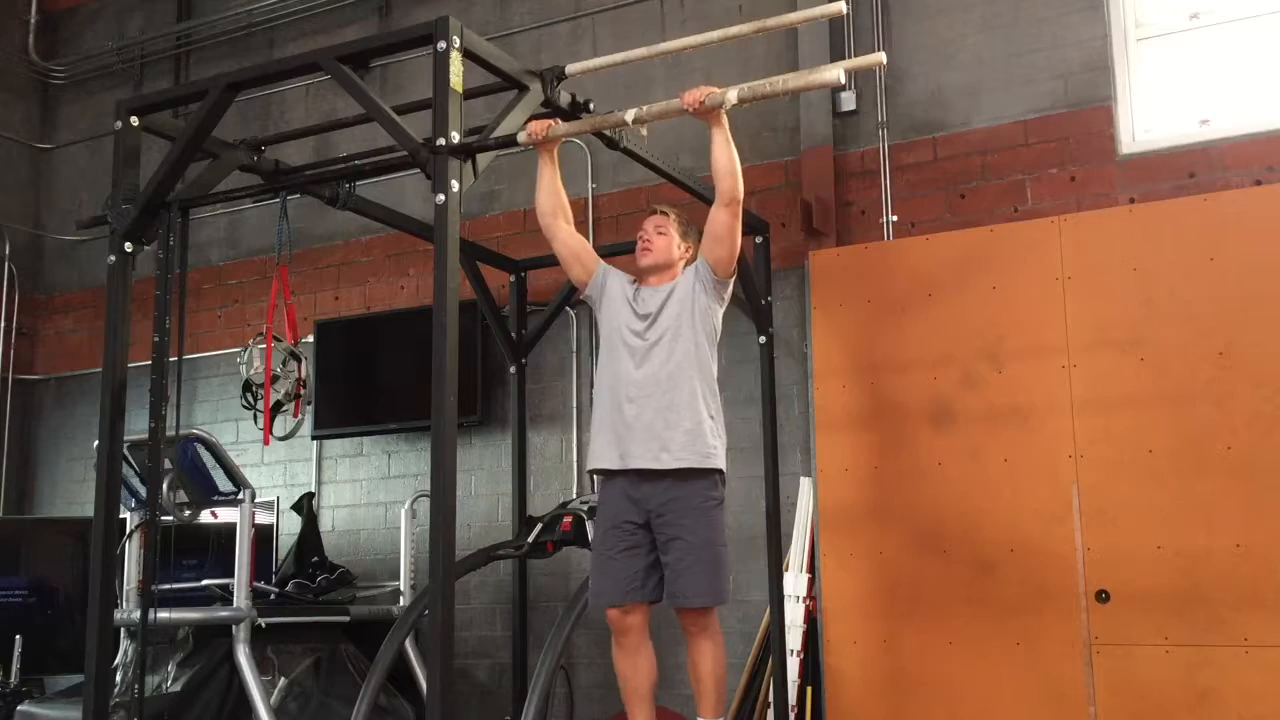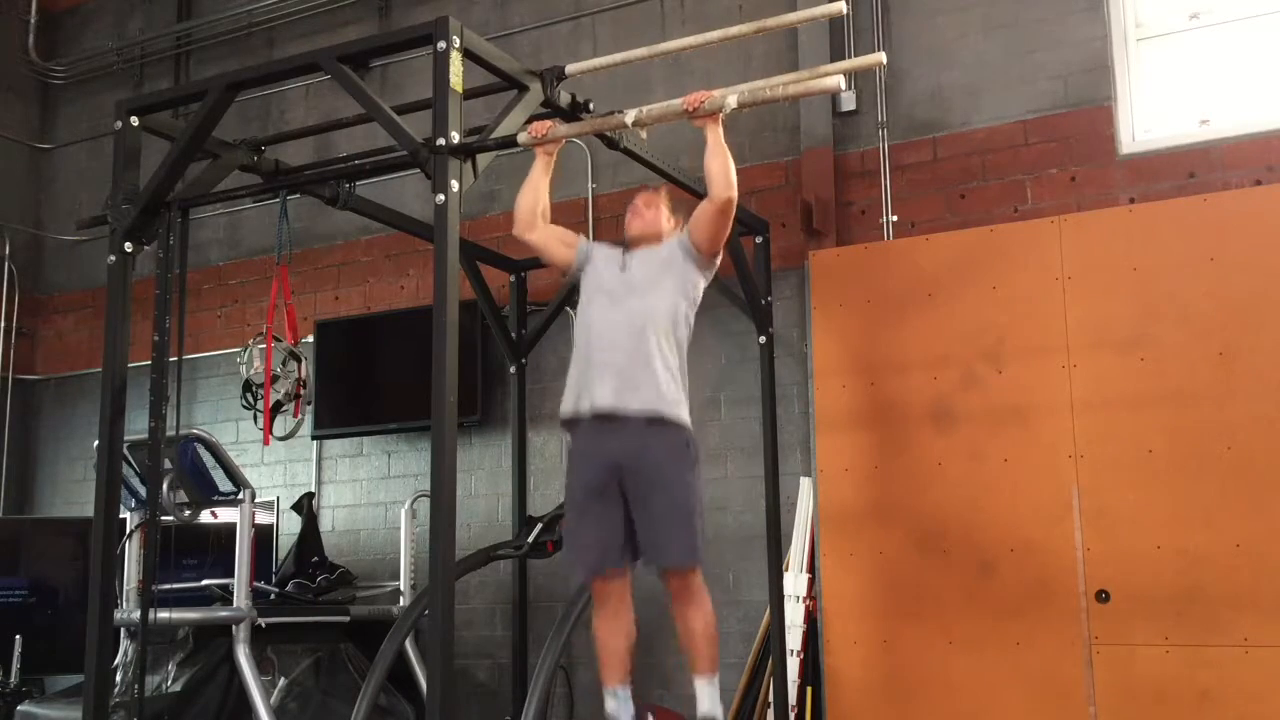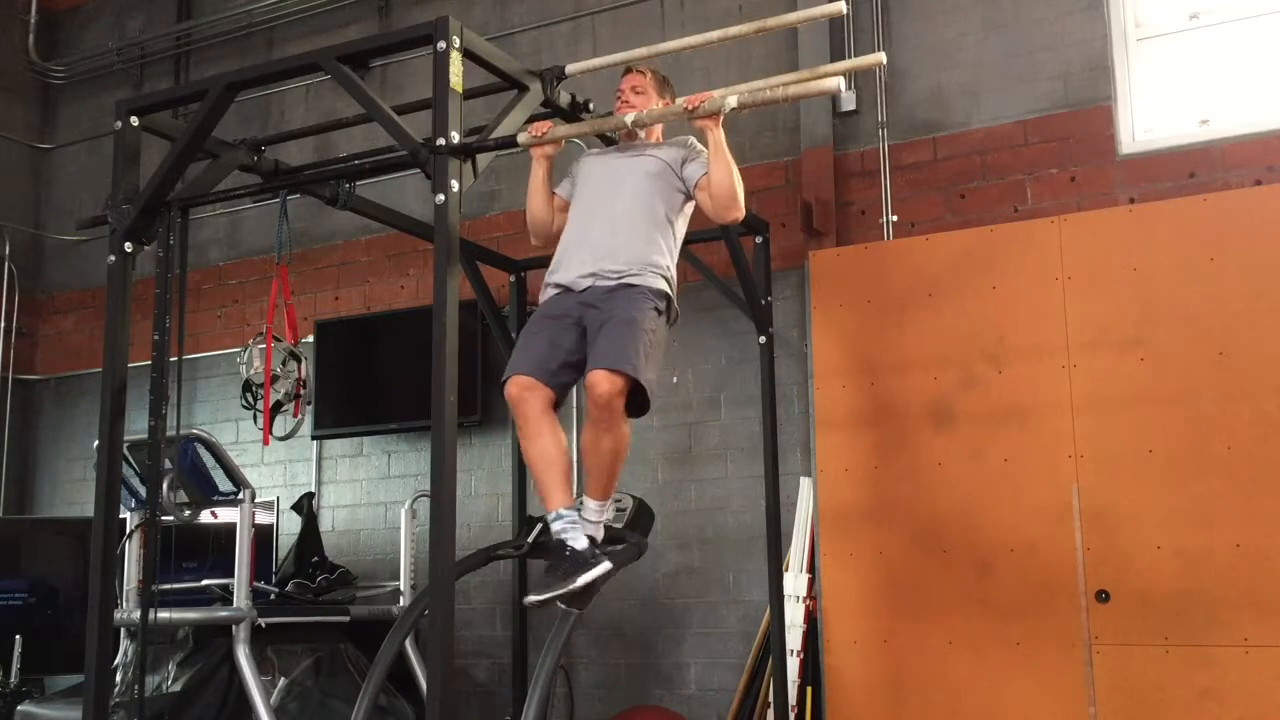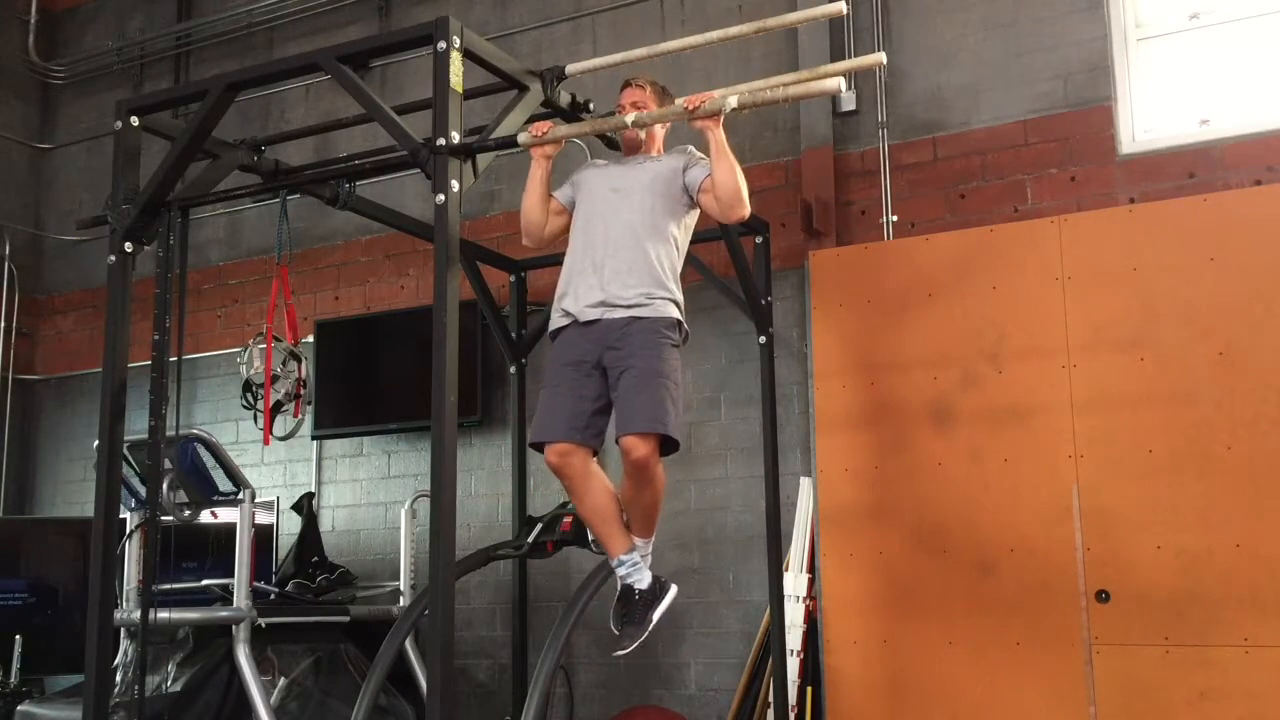
dt=1s
person 1, frame 1
left shoulder: (703, 287)
right shoulder: (610, 292)
left elbow: (729, 199)
right elbow: (556, 224)
left wrist: (716, 121)
right wrist: (547, 154)
left hip: (688, 473)
right hip: (621, 477)
left knee: (697, 617)
right knee: (625, 619)
person 1, frame 2
left shoulder: (683, 258)
right shoulder: (598, 261)
left elbow: (723, 198)
right elbow: (528, 226)
left wrist: (711, 129)
right wrist: (544, 156)
left hip: (656, 431)
right hip: (593, 431)
left knee: (681, 577)
right knee: (606, 585)
person 1, frame 3
left shoulder: (681, 153)
right shoulder: (588, 162)
left elbow: (729, 209)
right elbow: (542, 232)
left wrist: (713, 132)
right wrist: (541, 160)
left hip: (636, 288)
right hip: (566, 292)
left knee: (605, 387)
right knee: (523, 390)
left ankle: (591, 534)
right ankle: (570, 539)
person 1, frame 4
left shoulder: (681, 163)
right shoulder: (588, 174)
left elbow: (735, 209)
right elbow: (534, 233)
left wrist: (713, 132)
right wrist: (540, 161)
left hip: (645, 318)
right hip: (575, 323)
left knee: (639, 447)
right knee: (563, 451)
left ankle: (640, 560)
right ankle: (635, 578)
